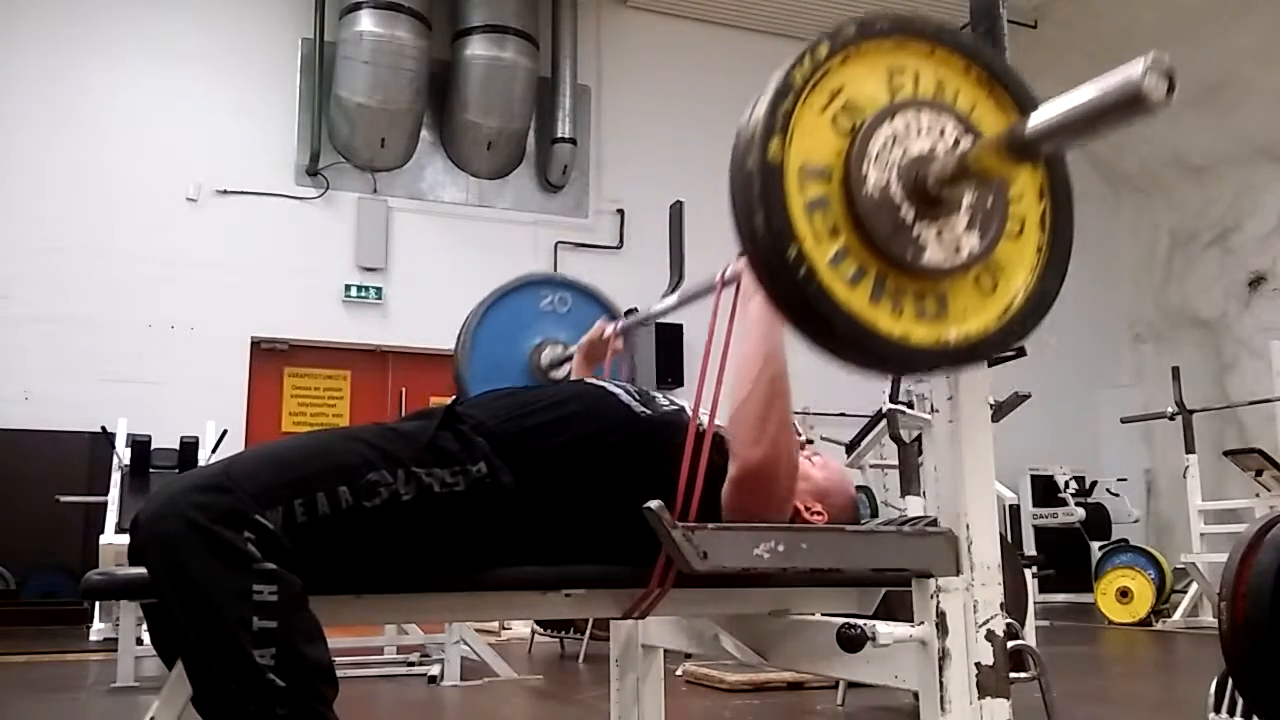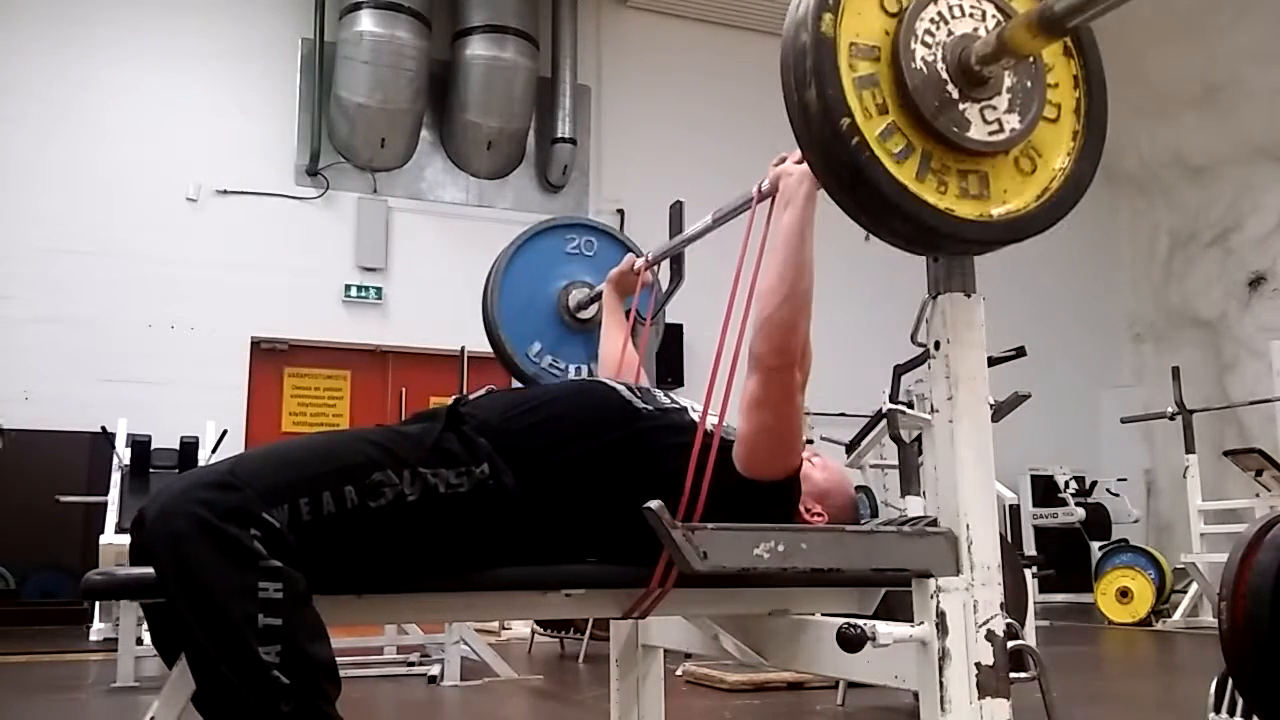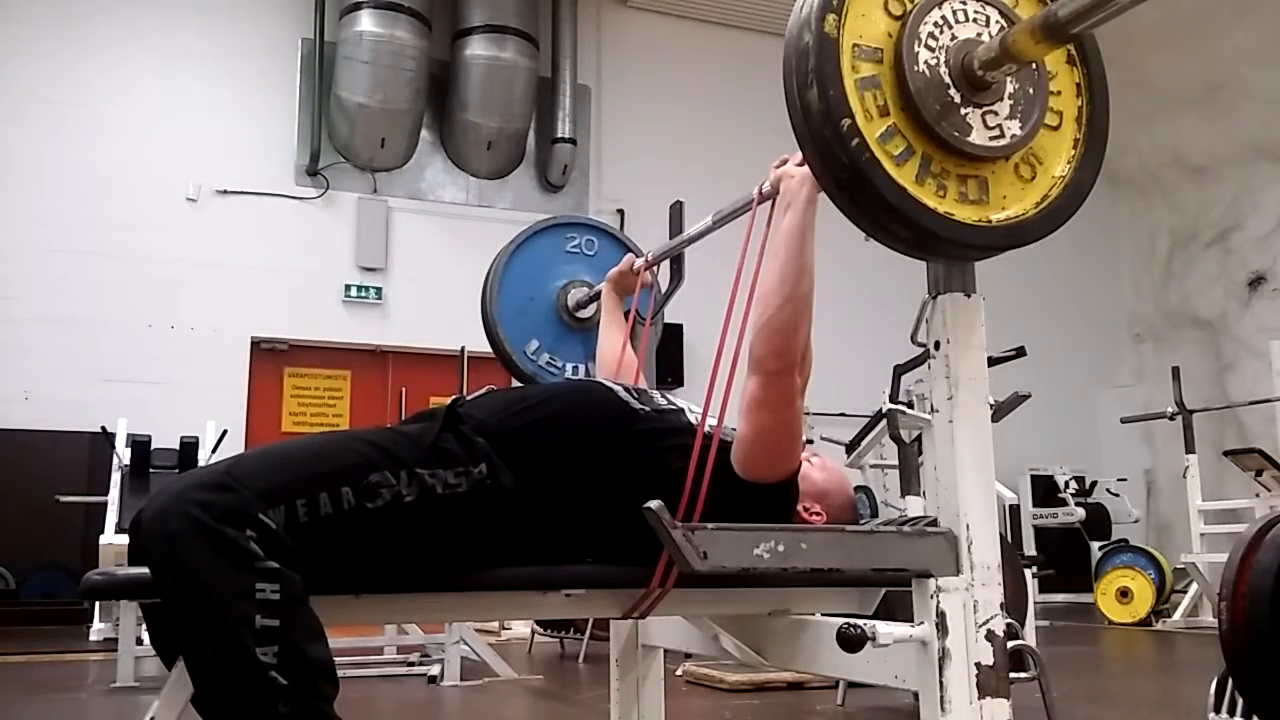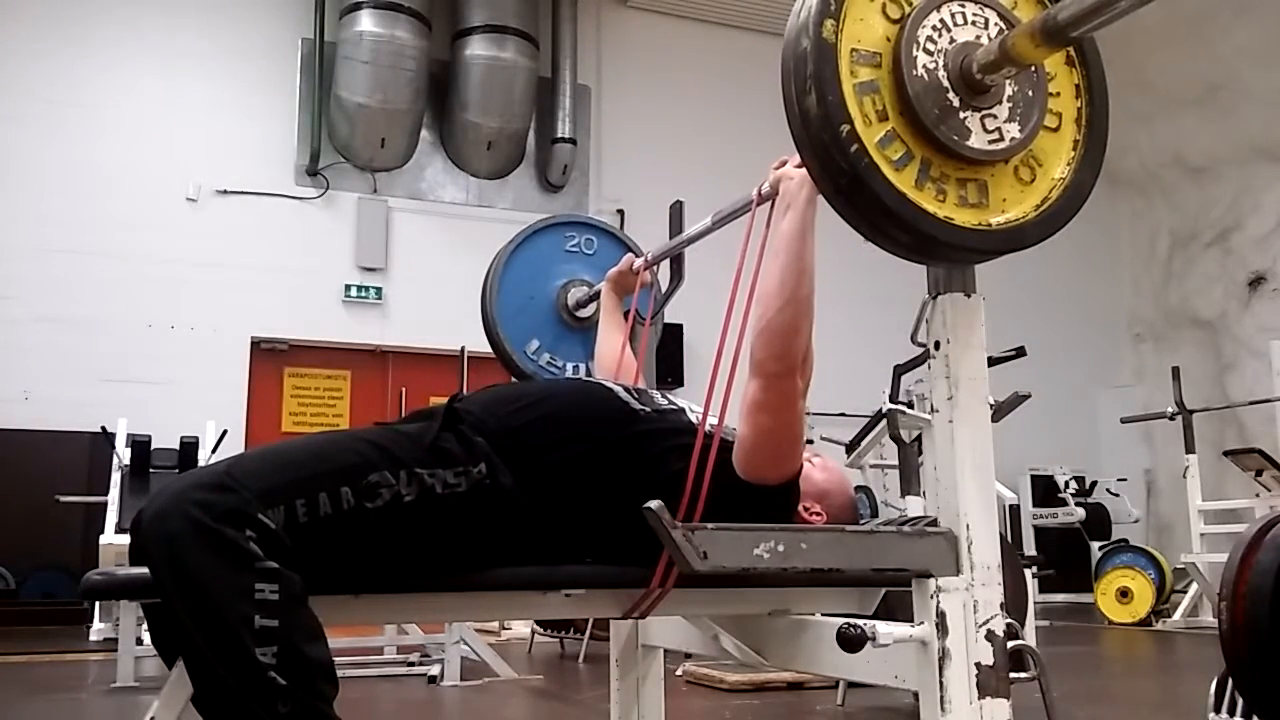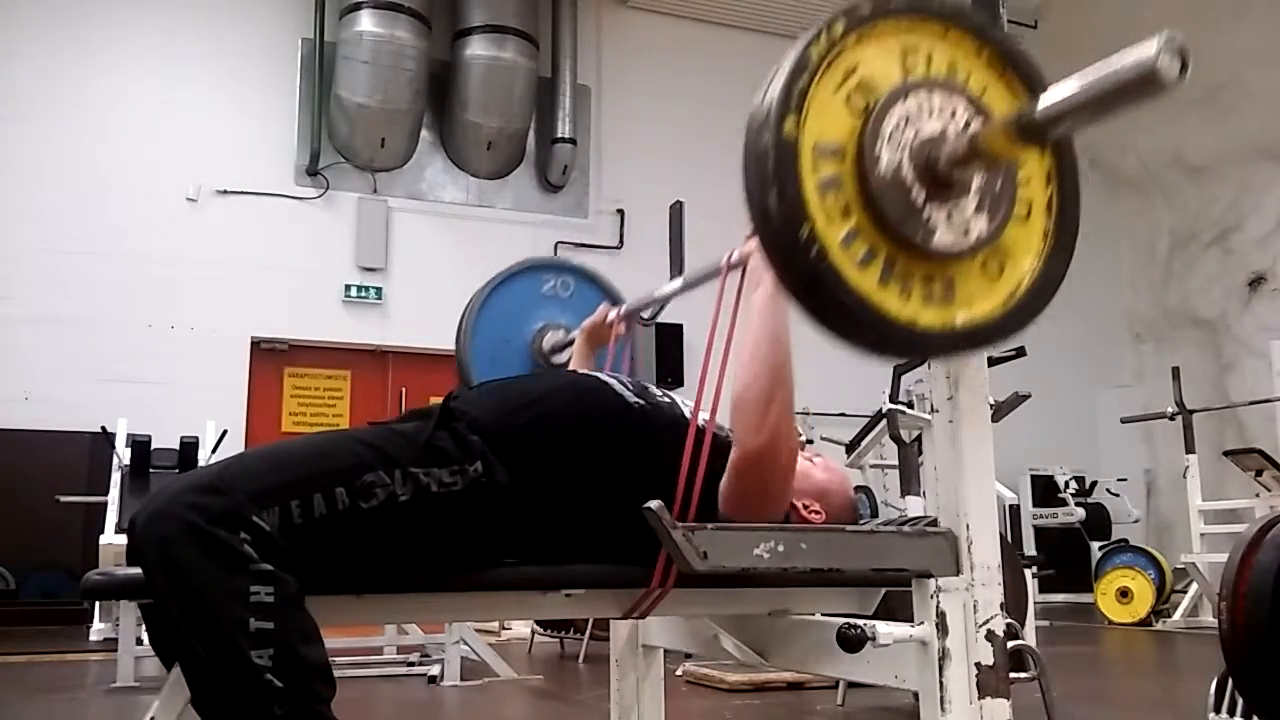
dt=0.5s
person 1, frame 1
left shoulder: (756, 502)
right shoulder: (685, 462)
left elbow: (755, 454)
left wrist: (764, 288)
right wrist: (585, 366)
left knee: (205, 519)
right knee: (181, 522)
person 1, frame 2
left shoulder: (751, 495)
right shoulder: (696, 458)
left elbow: (778, 364)
right elbow: (620, 404)
left wrist: (796, 198)
right wrist: (614, 300)
left knee: (206, 516)
right knee: (181, 519)
person 1, frame 3
left shoulder: (747, 496)
right shoulder: (698, 459)
left elbow: (777, 368)
right elbow: (618, 405)
left wrist: (797, 199)
right wrist: (613, 300)
left knee: (203, 516)
right knee: (176, 521)
person 1, frame 4
left shoulder: (748, 497)
right shoulder: (691, 456)
left elbow: (779, 369)
right elbow: (616, 405)
left wrist: (797, 200)
right wrist: (613, 299)
left knee: (204, 516)
right knee: (181, 518)
person 1, frame 5
left shoulder: (749, 505)
right shoulder: (689, 461)
left elbow: (759, 438)
left wrist: (768, 274)
right wrist: (585, 347)
left knee: (197, 521)
right knee: (175, 525)
